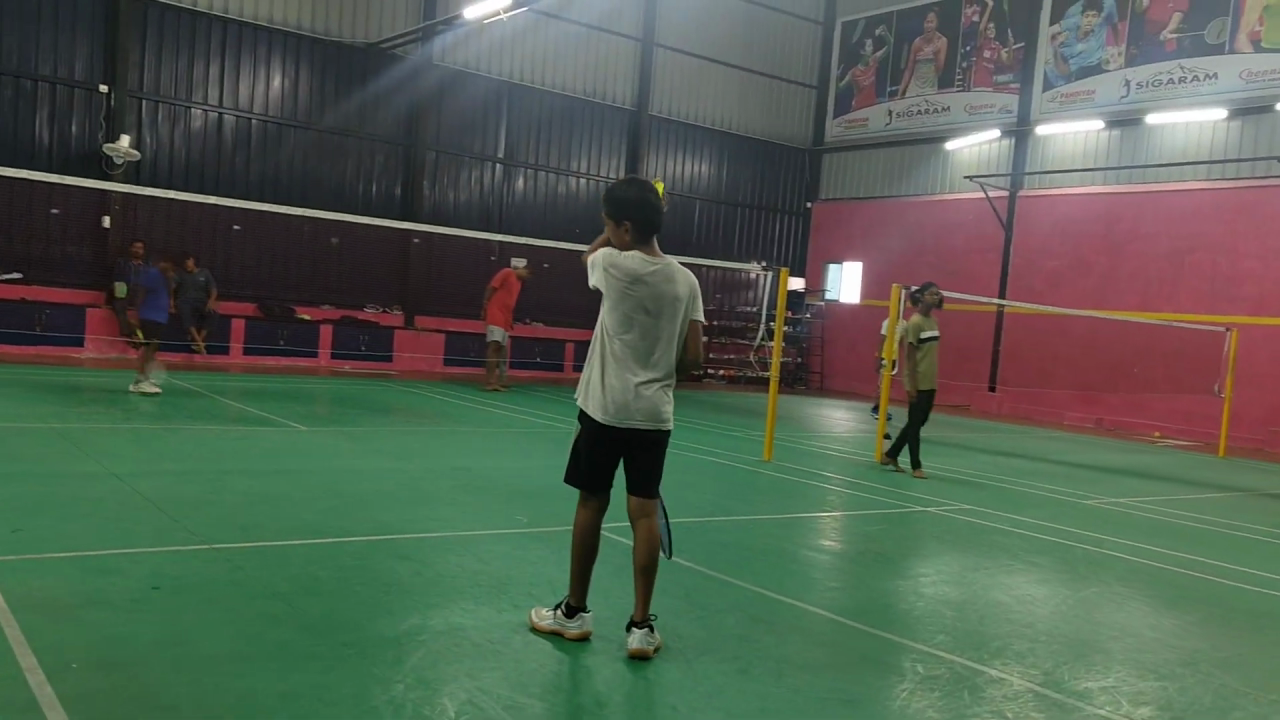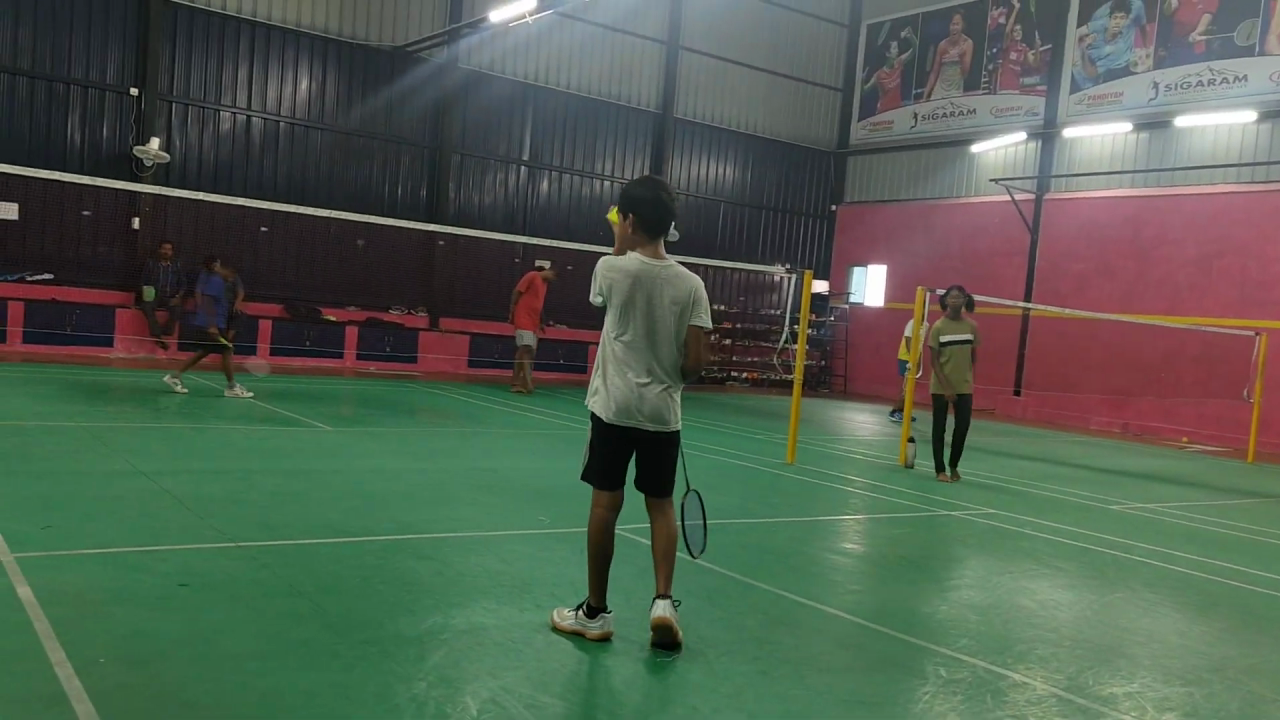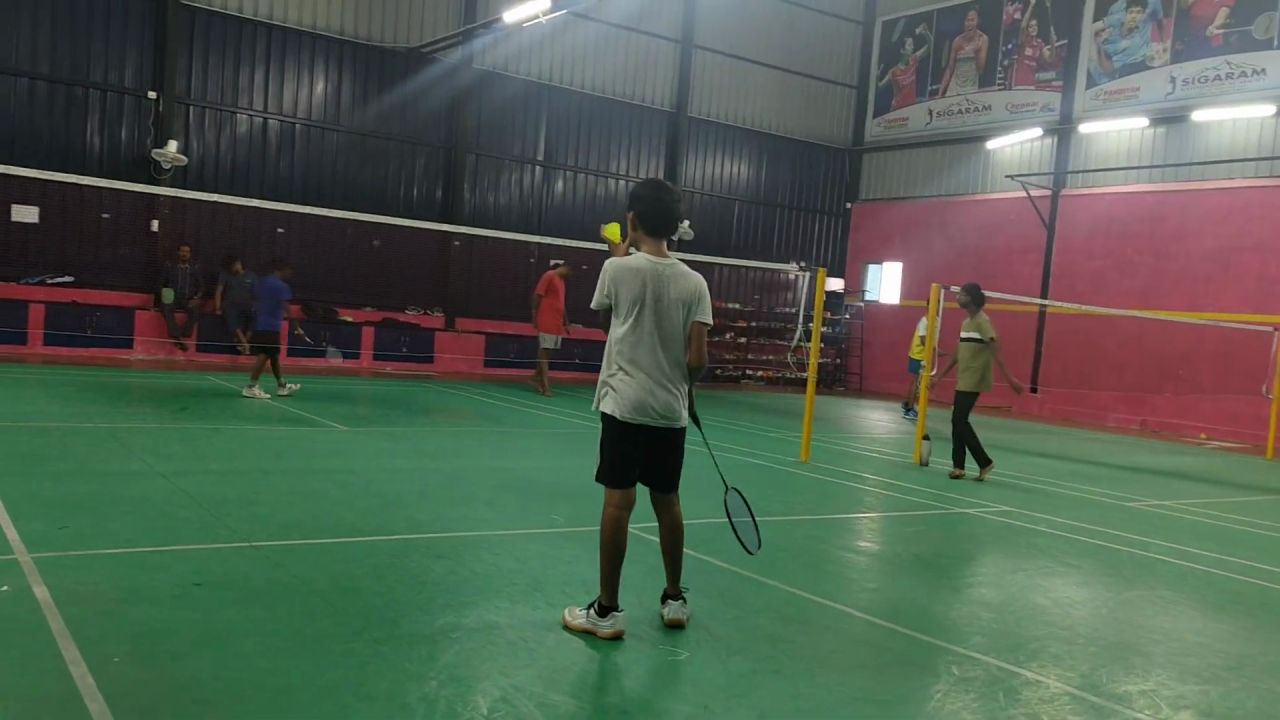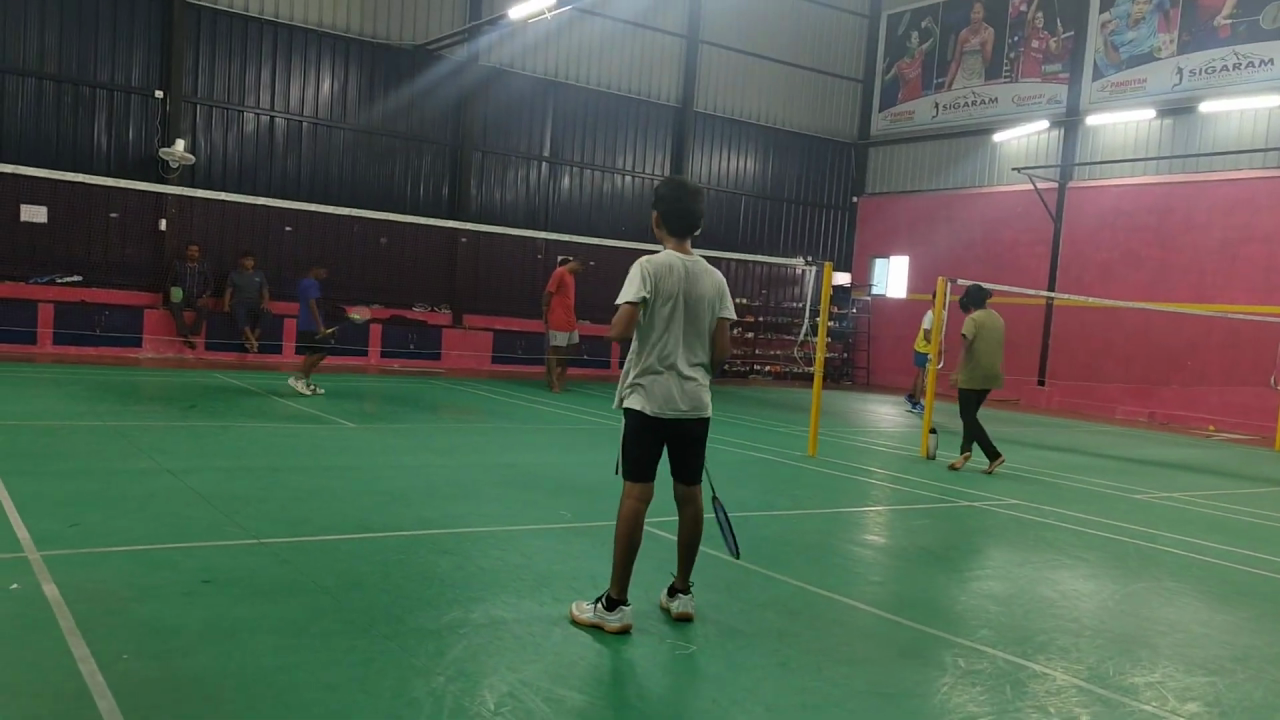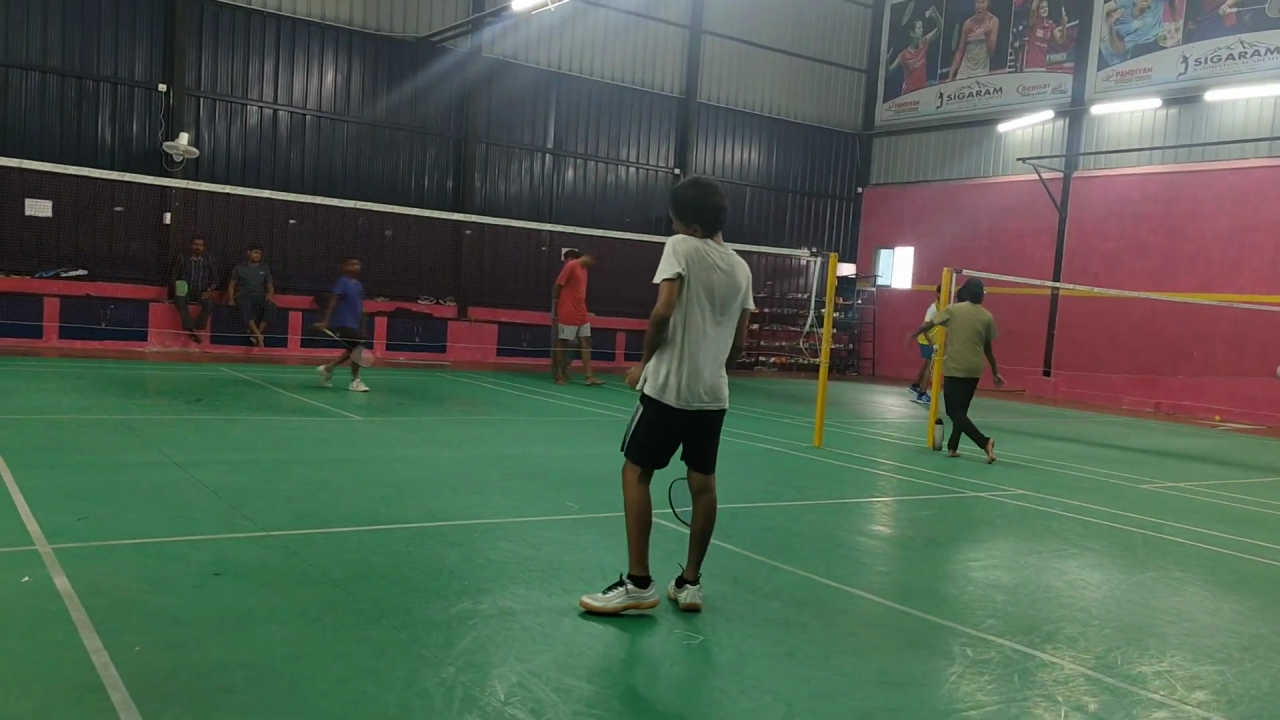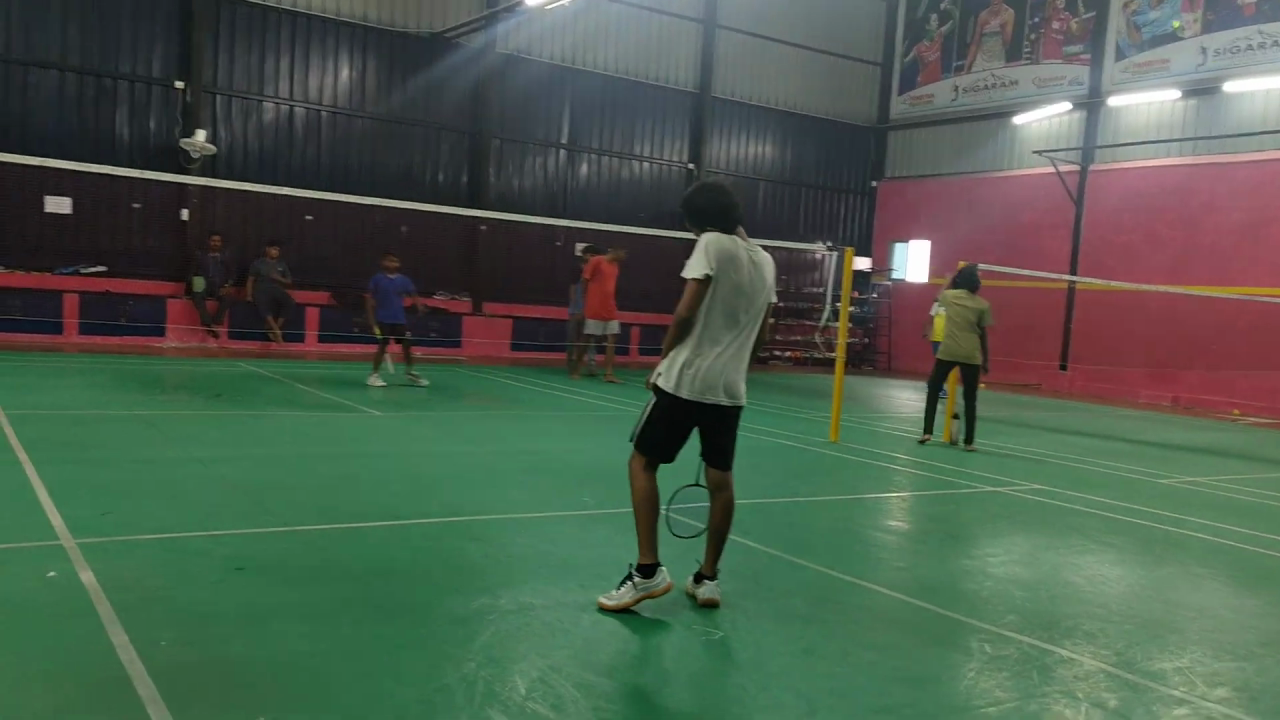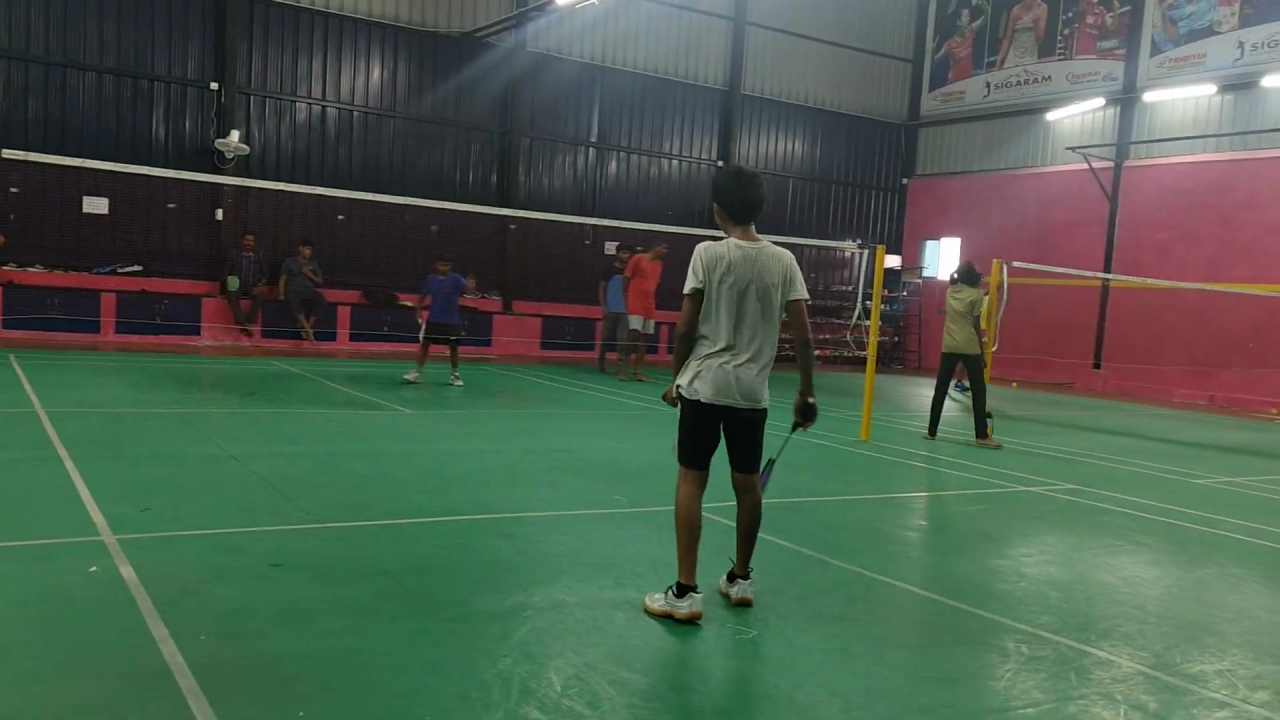
dt=0.3s
person 1, frame 1
left shoulder: (611, 265)
right shoulder: (686, 281)
left elbow: (593, 249)
right elbow: (692, 357)
left hip: (605, 408)
right hip: (654, 414)
left knee: (591, 507)
right knee: (645, 514)
left ankle: (574, 611)
right ankle: (641, 626)
person 1, frame 2
left shoulder: (611, 269)
right shoulder: (691, 284)
right elbow: (695, 362)
left wrist: (621, 246)
left hip: (613, 407)
right hip: (663, 413)
left knee: (605, 504)
right knee: (662, 507)
left ankle: (595, 612)
right ankle: (663, 601)
person 1, frame 3
left shoulder: (617, 269)
right shoulder: (693, 282)
right elbow: (698, 360)
left hip: (623, 404)
right hip: (670, 410)
left knee: (618, 503)
right knee: (667, 503)
left ankle: (607, 610)
right ankle: (674, 599)
person 1, frame 4
left shoulder: (650, 266)
right shoulder: (715, 279)
left elbow: (620, 331)
right elbow: (722, 353)
left wrist: (626, 305)
left hip: (648, 399)
right hip: (695, 405)
left knee: (635, 497)
right knee: (690, 497)
left ankle: (615, 604)
right ankle: (681, 593)
person 1, frame 5
left shoulder: (681, 247)
right shoulder: (741, 268)
left elbow: (663, 313)
right elbow: (738, 343)
left wrist: (644, 363)
left hip: (668, 388)
right hip: (713, 395)
left knee: (636, 474)
right knee: (703, 486)
left ankle: (639, 582)
right ankle: (689, 583)
person 1, frame 6
left shoulder: (712, 245)
right shoulder: (766, 263)
left elbow: (685, 313)
left wrist: (662, 360)
left hip: (684, 380)
right hip: (730, 389)
left knee: (642, 464)
right knee: (721, 482)
left ankle: (648, 570)
right ankle: (707, 579)
person 1, frame 7
left shoulder: (708, 253)
right shoulder: (783, 261)
left elbow: (685, 327)
right elbow: (802, 333)
left wrist: (674, 383)
right wrist: (806, 392)
left hip: (703, 387)
right hip: (753, 392)
left knee: (691, 482)
right knee: (748, 485)
left ankle: (685, 592)
right ankle: (740, 578)
person 2, frame 1
left shoulder: (934, 321)
right shoulder: (914, 322)
right elbow: (910, 356)
right wrist: (912, 386)
left hip: (930, 382)
right hip: (916, 382)
left knee: (919, 420)
right knee: (915, 422)
left ankle: (891, 454)
right ankle: (916, 465)
person 2, frame 2
left shoulder: (972, 326)
right shoulder: (938, 327)
left elbow: (973, 357)
right elbow: (933, 360)
left wrist: (969, 379)
right wrist: (946, 388)
left hip: (964, 386)
right hip: (941, 386)
left knee: (963, 424)
right knee: (939, 427)
left ankle: (953, 465)
right ankle: (940, 470)
person 2, frame 3
left shoulder: (982, 321)
right shoulder: (966, 322)
left elbow: (996, 350)
left wrist: (1008, 377)
right wrist: (942, 375)
left hip: (974, 380)
right hip: (964, 380)
left knee: (959, 420)
right knee: (959, 421)
left ankle: (980, 462)
right ankle: (959, 465)
person 2, frame 4
left shoulder: (972, 319)
right shoulder: (998, 319)
left elbow: (966, 348)
left wrist: (958, 373)
left hip: (972, 376)
right hip: (991, 376)
left knee: (968, 417)
right knee: (970, 416)
left ankle: (994, 455)
right ankle: (966, 452)
person 2, frame 5
left shoulder: (952, 310)
right shoulder: (987, 317)
left elbow: (928, 326)
right elbow: (988, 348)
left wrist: (913, 335)
right wrist: (995, 373)
left hip: (954, 367)
right hip: (975, 369)
left knee: (953, 411)
right knee: (960, 409)
left ankle: (985, 442)
right ankle: (953, 446)
person 2, frame 6
left shoulder: (948, 296)
right shoulder: (983, 305)
left elbow: (938, 297)
right elbow: (983, 335)
right wrist: (985, 360)
left hip: (948, 353)
right hip: (972, 356)
left knee: (933, 391)
right knee: (970, 399)
left ankle: (928, 431)
right ankle: (969, 441)
person 2, frame 7
left shoulder: (951, 291)
right shoulder: (976, 295)
right elbow: (976, 326)
right wrist: (982, 352)
left hip: (949, 346)
right hip: (970, 348)
left knee: (940, 389)
right knee: (978, 391)
left ankle: (932, 431)
right ankle: (982, 435)
